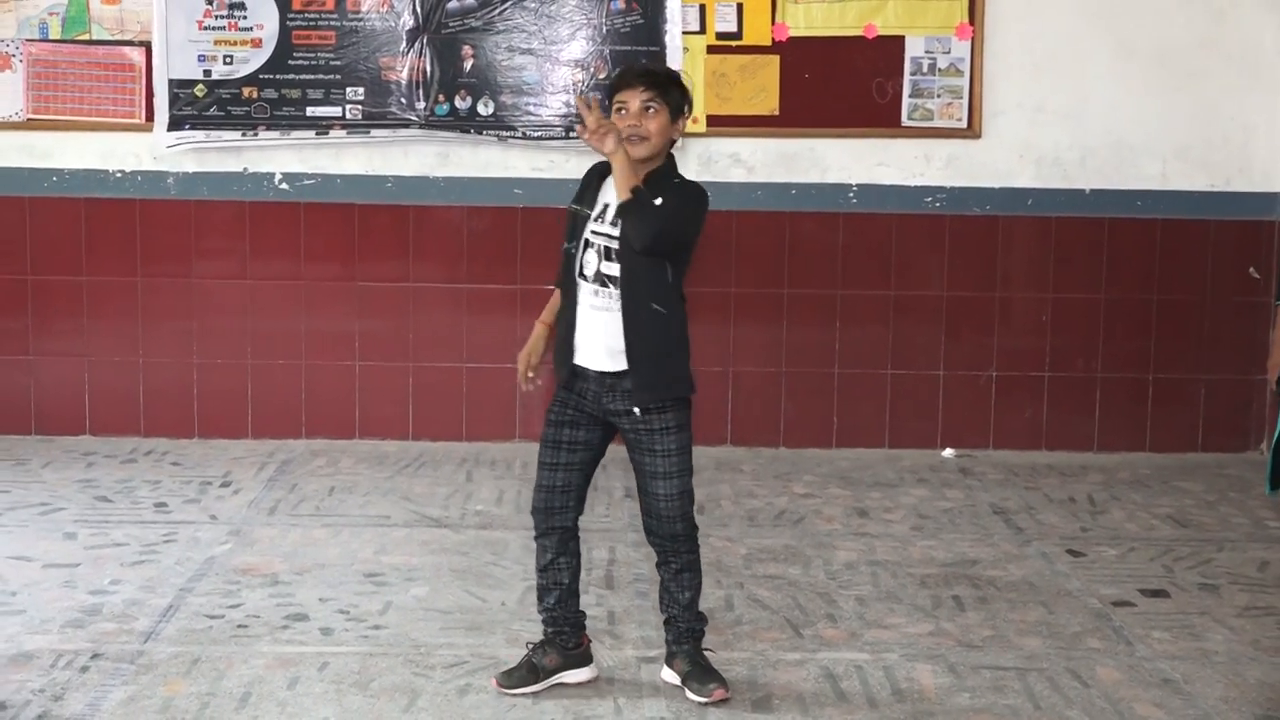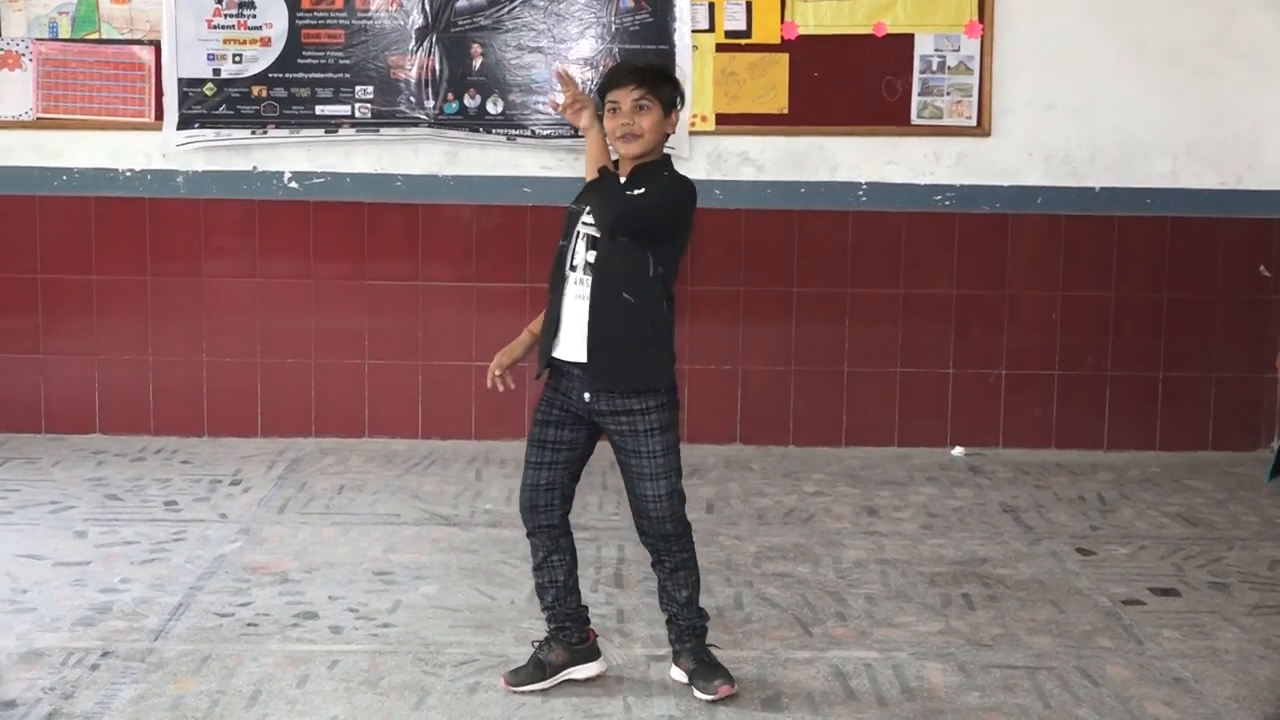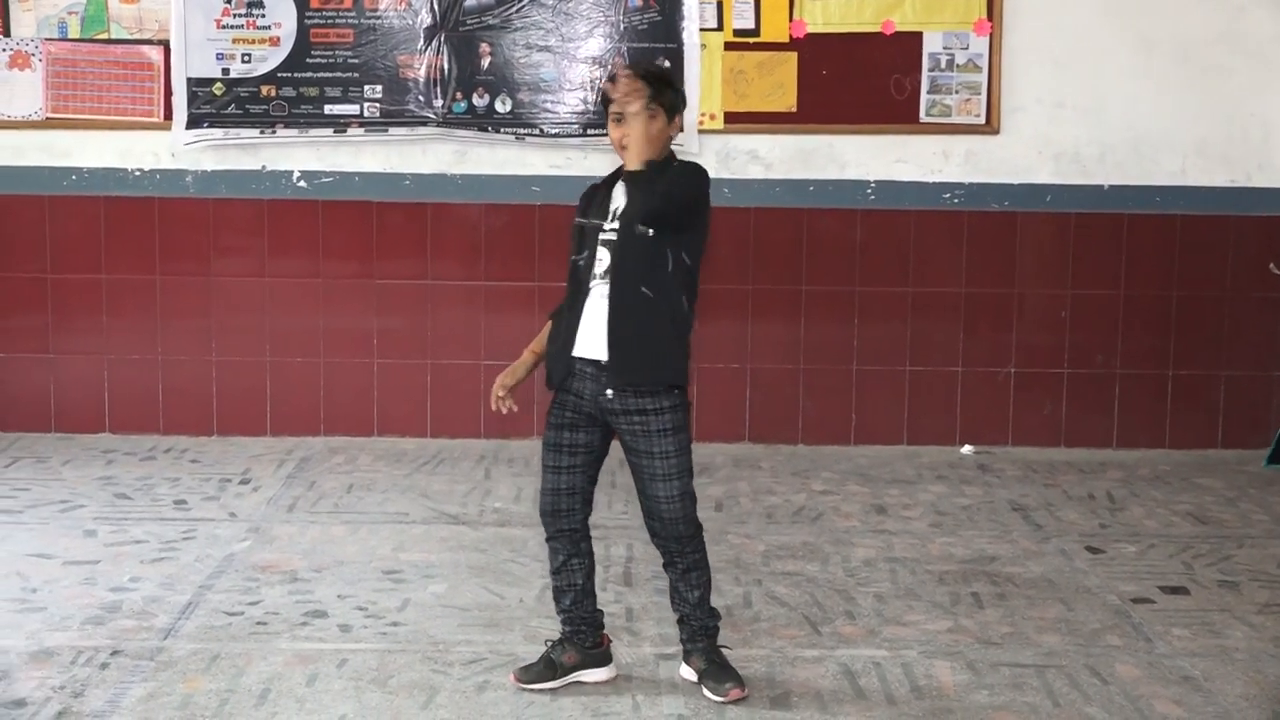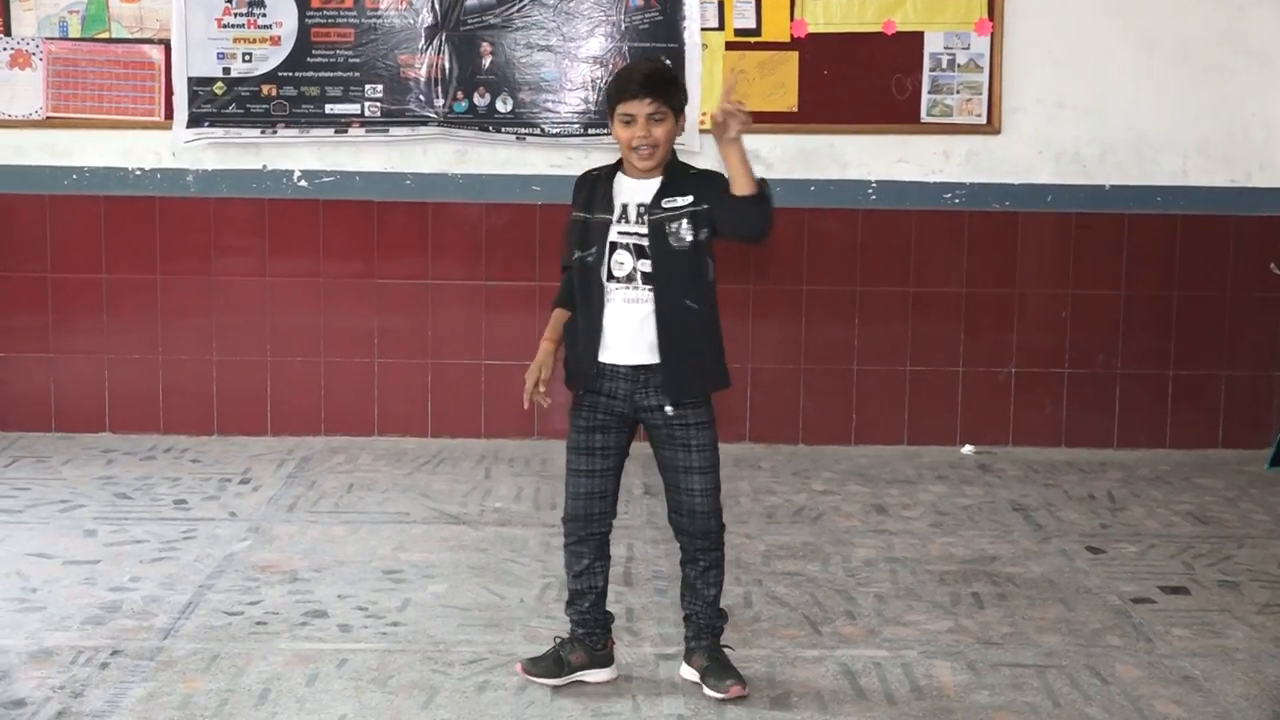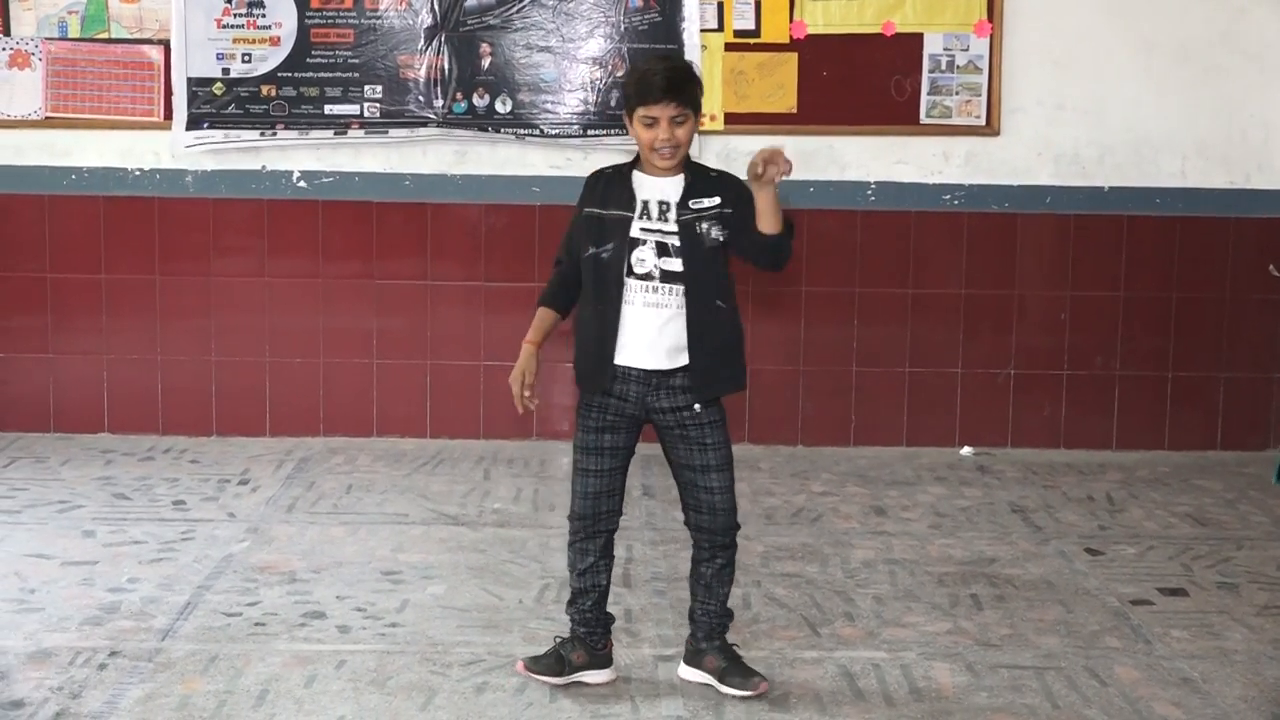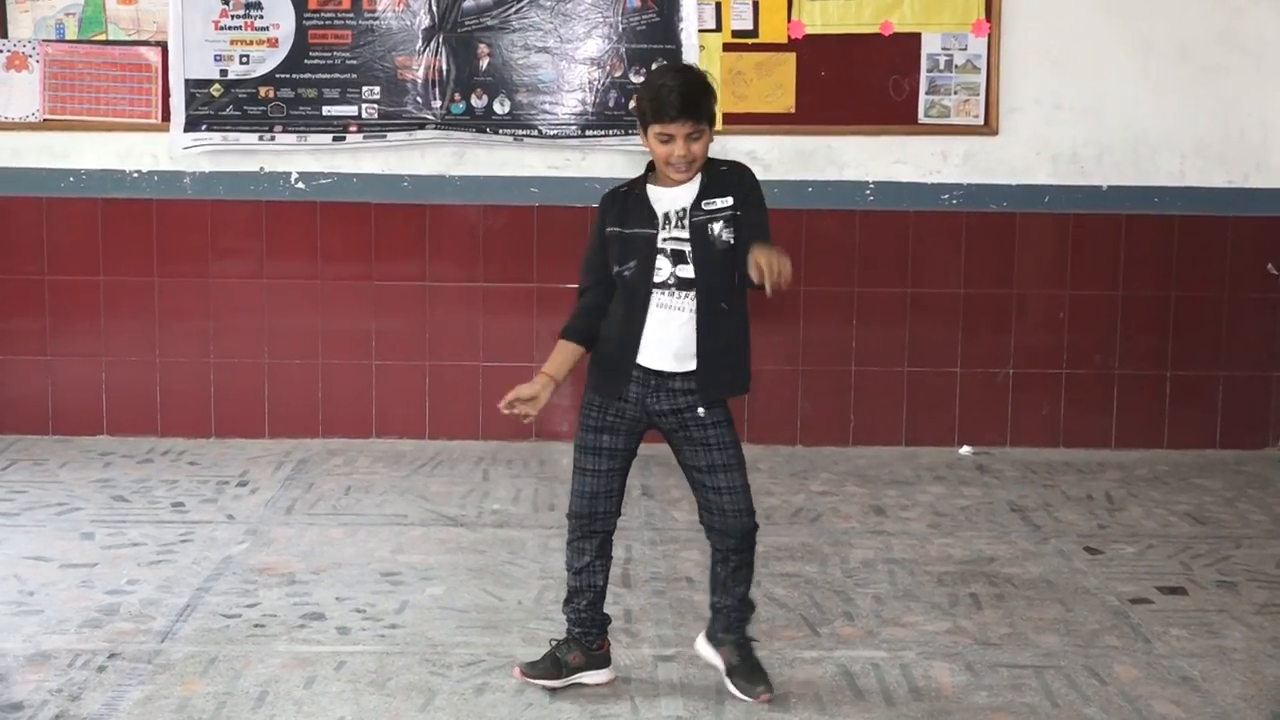
dt=0.2s
person 1, frame 1
left shoulder: (684, 199)
right shoulder: (594, 181)
left elbow: (640, 236)
left wrist: (622, 160)
right wrist: (540, 333)
left hip: (651, 389)
right hip: (580, 382)
left knee: (671, 524)
right knee: (551, 511)
left ankle: (684, 650)
right ankle: (564, 645)
person 1, frame 2
left shoulder: (671, 192)
right shoulder: (601, 190)
left elbow: (611, 214)
left wrist: (591, 129)
right wrist: (521, 344)
left hip: (636, 388)
right hip: (566, 380)
left knee: (663, 522)
right knee: (541, 509)
left ankle: (689, 648)
right ankle: (569, 640)
person 1, frame 3
left shoulder: (683, 182)
right shoulder: (597, 195)
left elbow: (646, 204)
left wrist: (650, 108)
right wrist: (526, 361)
left hip: (647, 386)
right hip: (577, 380)
left knee: (675, 523)
right knee: (561, 514)
left ankle: (701, 647)
right ankle: (584, 642)
person 1, frame 4
left shoulder: (699, 190)
right shoulder: (591, 190)
left elbow: (755, 226)
left wrist: (734, 150)
right wrist: (545, 352)
left hip: (675, 384)
right hip: (599, 381)
left knee: (699, 523)
right knee: (584, 519)
left ankle: (703, 647)
right ankle: (589, 643)
person 1, frame 5
left shoulder: (718, 191)
right shoulder: (602, 190)
left elbow: (771, 259)
right elbow: (566, 278)
left wrist: (766, 197)
right wrist: (529, 352)
left hip: (691, 385)
right hip: (610, 381)
left knee: (715, 520)
right knee: (591, 516)
left ankle: (707, 648)
right ankle: (589, 643)
person 1, frame 6
left shoulder: (735, 184)
right shoulder: (621, 204)
left elbow: (755, 263)
right elbow: (596, 304)
left wrist: (765, 261)
right wrist: (547, 380)
left hip: (695, 389)
right hip: (617, 384)
left knee: (733, 521)
right knee: (589, 516)
left ankle: (729, 639)
right ankle: (586, 647)
